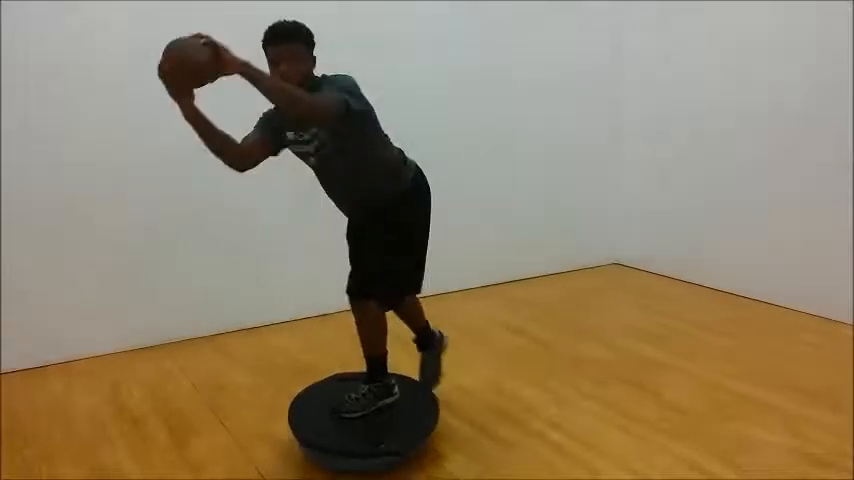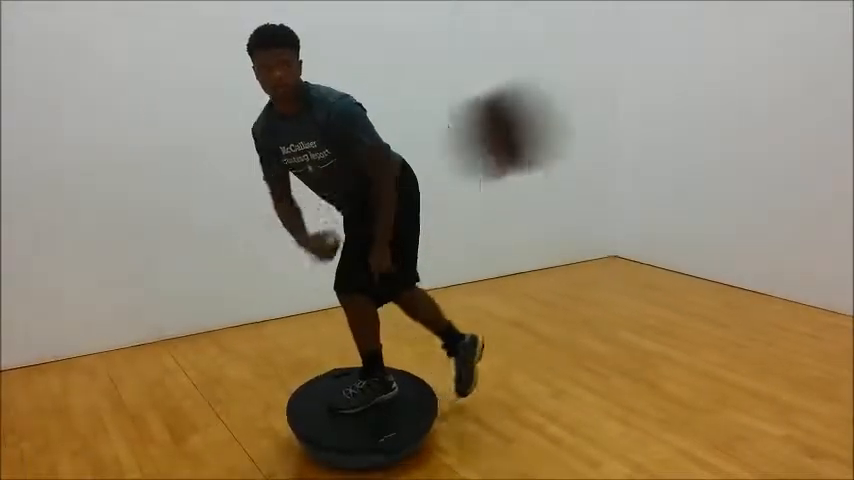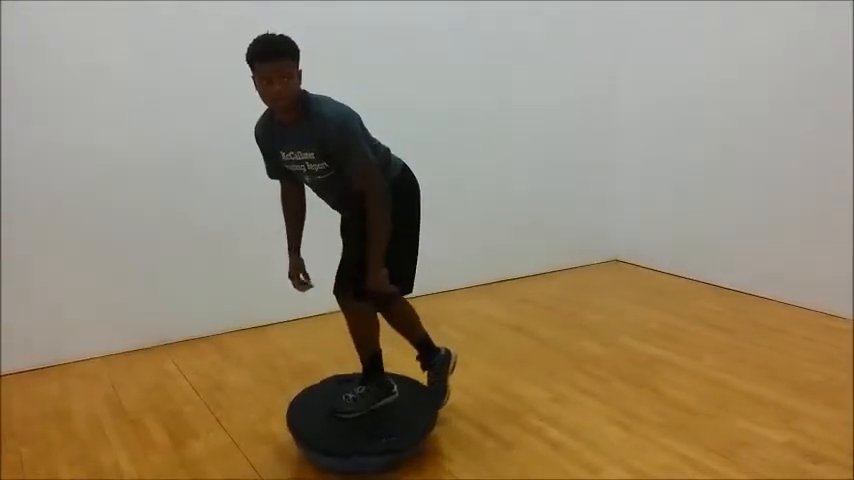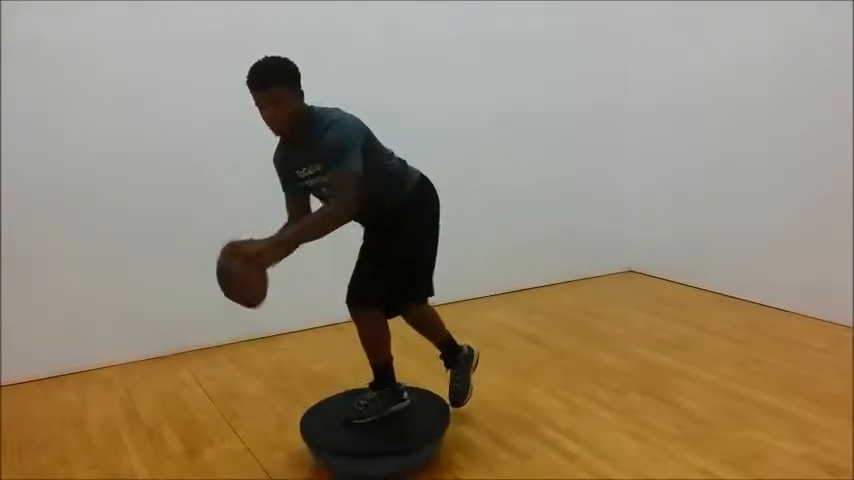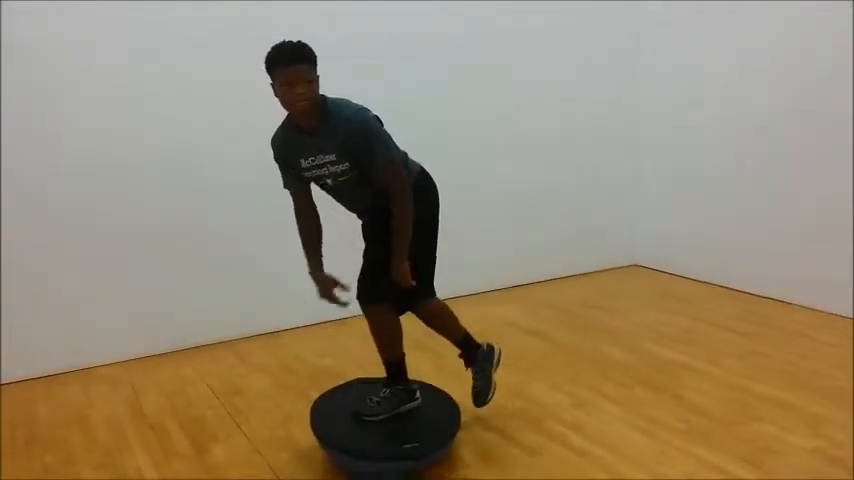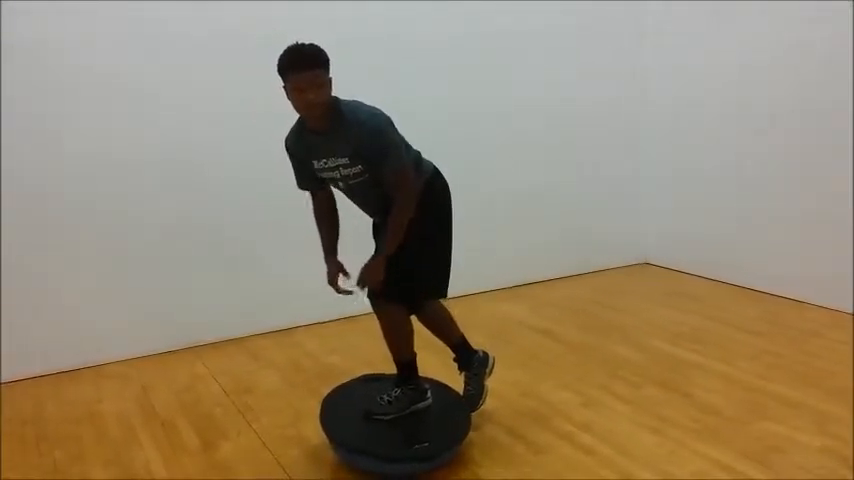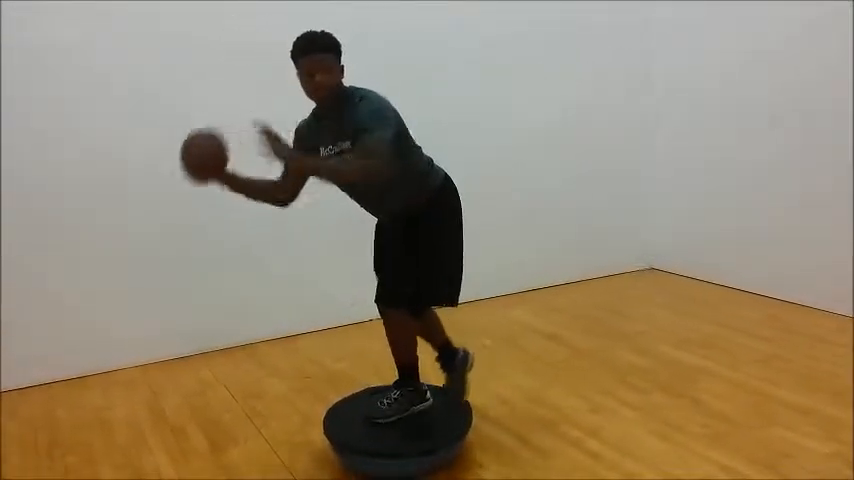
dt=0.7s
person 1, frame 1
left shoulder: (340, 89)
right shoulder: (279, 119)
left elbow: (312, 112)
right elbow: (241, 159)
left wrist: (242, 67)
right wrist: (189, 110)
left hip: (403, 198)
right hip: (366, 209)
left knee: (365, 293)
right knee: (387, 288)
left ankle: (379, 384)
right ankle: (430, 341)
person 1, frame 2
left shoulder: (337, 109)
right shoulder: (265, 131)
left elbow: (384, 172)
right elbow: (280, 196)
left wrist: (381, 243)
right wrist: (303, 237)
left hip: (392, 192)
right hip: (357, 204)
left knee: (353, 286)
right knee: (393, 285)
left ankle: (375, 379)
right ankle: (459, 344)
person 1, frame 3
left shoulder: (335, 121)
right shoulder: (266, 132)
left elbow: (376, 192)
right elbow: (291, 189)
left wrist: (377, 263)
right wrist: (294, 255)
left hip: (392, 196)
right hip: (356, 206)
left knee: (352, 290)
right knee: (377, 293)
left ankle: (375, 382)
right ankle: (433, 356)
person 1, frame 4
left shoulder: (338, 132)
right shoulder: (285, 157)
left elbow: (341, 211)
right elbow: (301, 220)
left wrist: (270, 245)
right wrist: (268, 255)
left hip: (411, 207)
right hip: (383, 216)
left knee: (366, 299)
right knee: (401, 298)
left ankle: (387, 390)
right ankle: (457, 356)
person 1, frame 5
left shoulder: (355, 121)
right shoulder: (283, 143)
left elbow: (400, 188)
right elbow: (303, 205)
left wrist: (400, 258)
right wrist: (316, 269)
left hip: (412, 199)
right hip: (375, 211)
left knee: (375, 296)
right knee: (412, 294)
left ankle: (399, 387)
right ankle: (476, 352)
person 1, frame 6
left shoulder: (369, 124)
right shoulder: (297, 144)
left elbow: (407, 195)
right elbow: (322, 199)
left wrist: (380, 261)
right wrist: (331, 258)
left hip: (424, 200)
right hip: (387, 212)
left knee: (387, 295)
right knee: (412, 295)
left ankle: (410, 385)
right ankle: (471, 360)
person 1, frame 7
left shoulder: (371, 109)
right shoulder: (309, 131)
left elbow: (373, 170)
right elbow: (284, 194)
left wrist: (302, 163)
right wrist: (228, 179)
left hip: (433, 204)
right hip: (393, 217)
left knee: (398, 301)
right knee: (397, 300)
left ankle: (411, 388)
right ankle: (452, 357)
